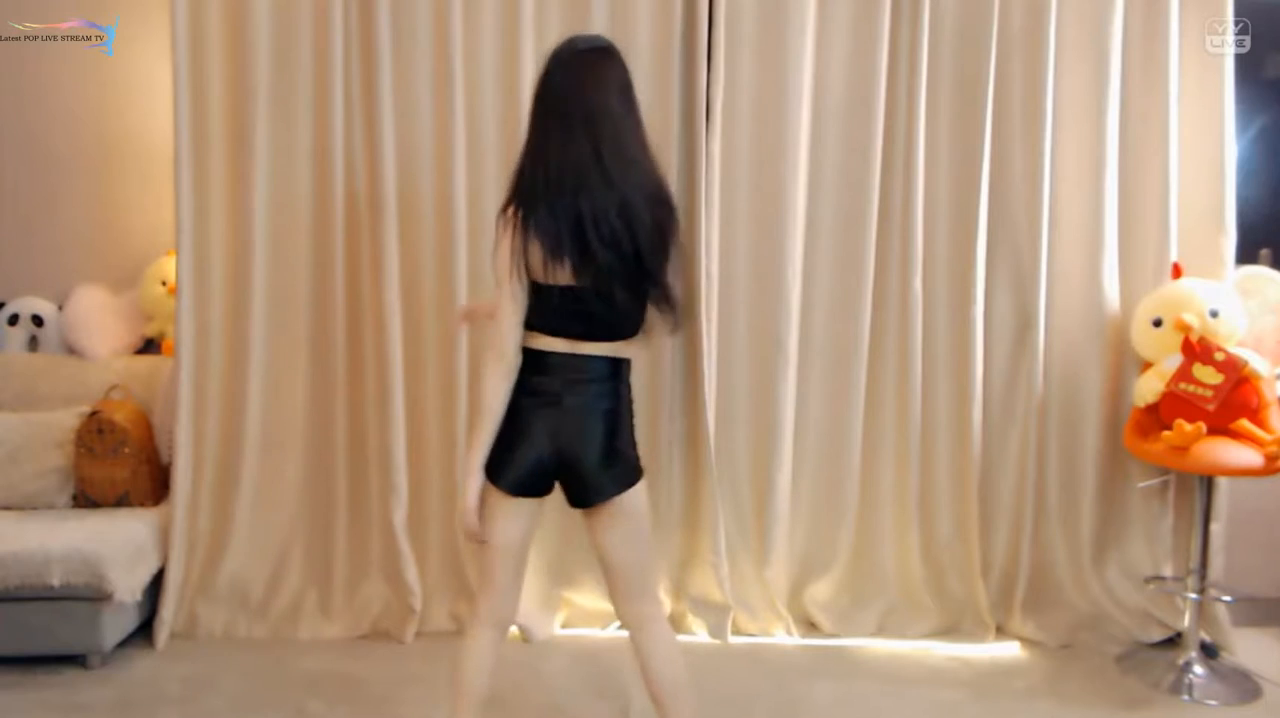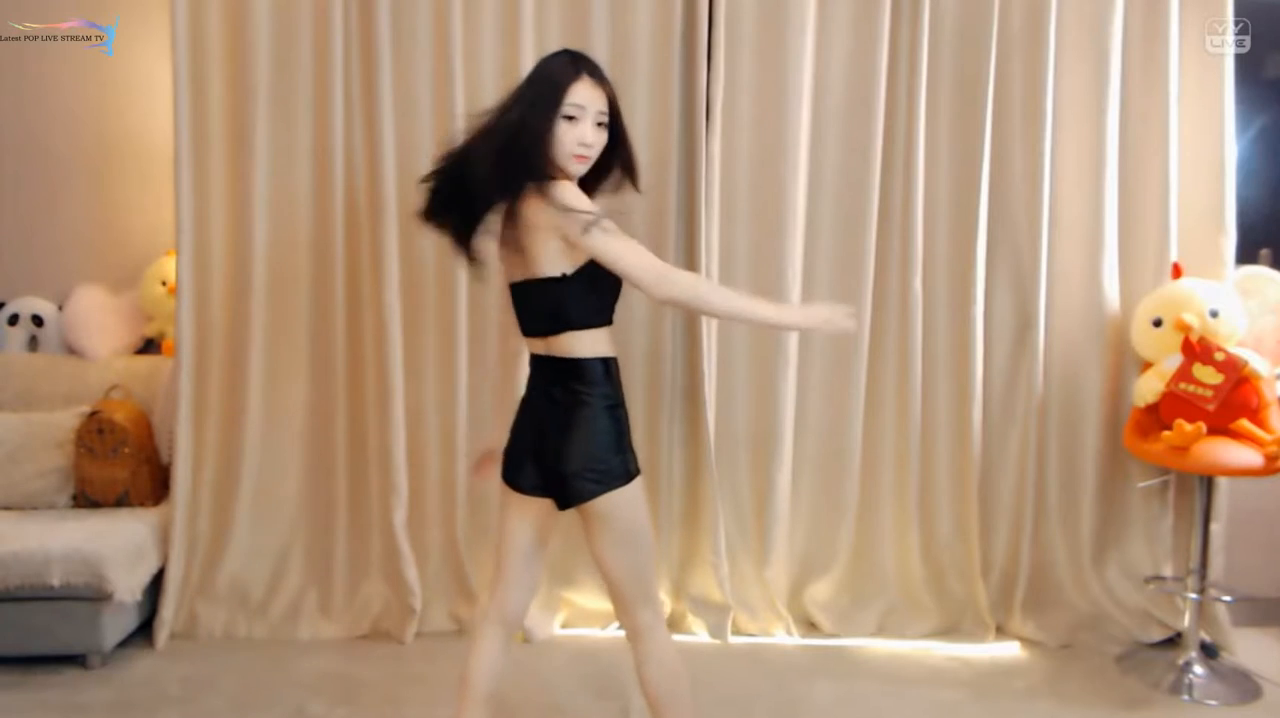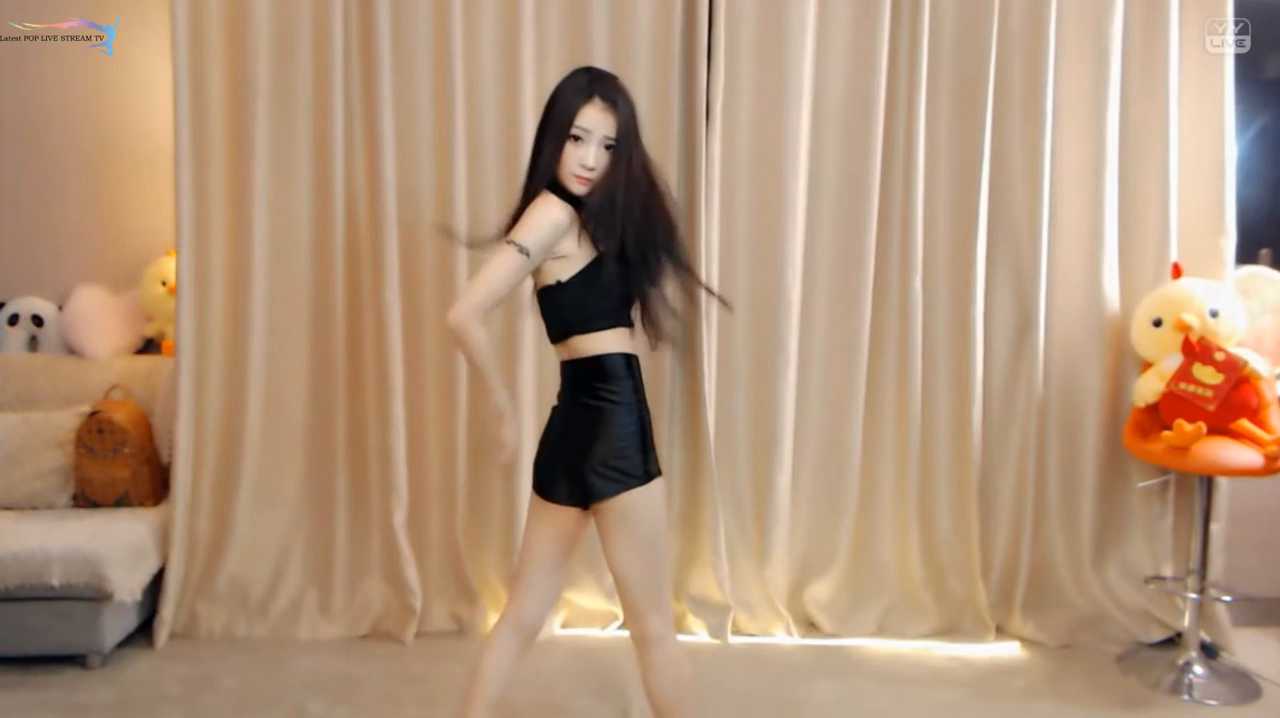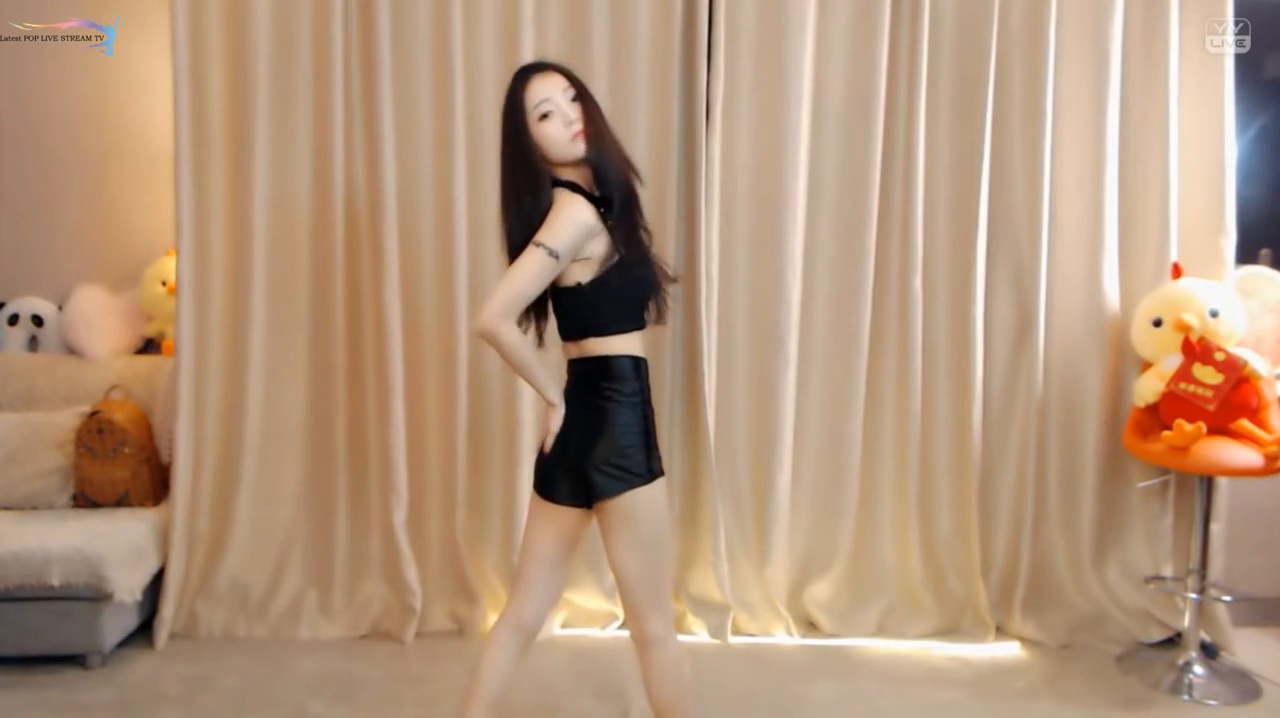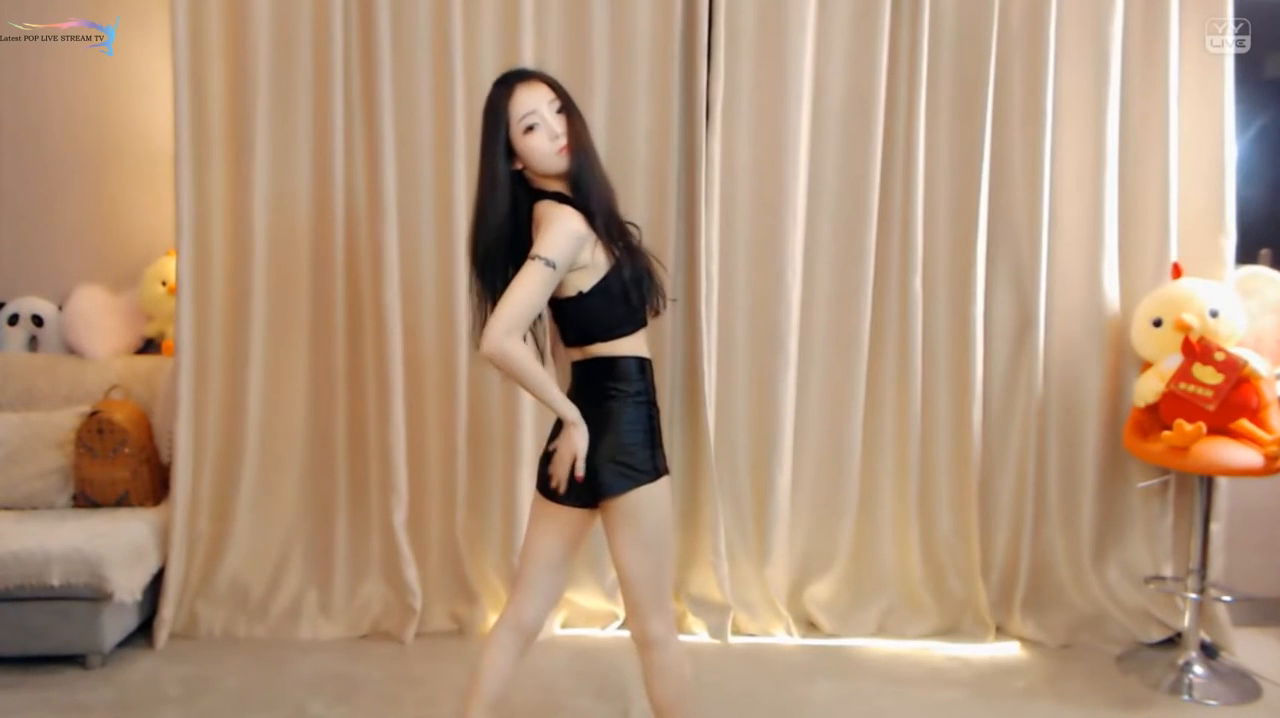
dt=0.4s
person 1, frame 1
left shoulder: (522, 214)
right shoulder: (648, 208)
left elbow: (504, 351)
left wrist: (475, 464)
left hip: (529, 416)
right hip: (602, 418)
left knee: (492, 609)
right knee: (643, 611)
person 1, frame 2
left shoulder: (513, 211)
right shoulder: (554, 200)
right elbow: (663, 282)
right wrist: (787, 312)
left hip: (539, 414)
right hip: (586, 418)
left knee: (501, 610)
right knee: (643, 618)
person 1, frame 3
left shoulder: (595, 215)
right shoulder: (552, 212)
right elbow: (463, 314)
right wrist: (504, 407)
left hip: (578, 422)
right hip: (609, 422)
left knee: (523, 611)
right knee: (652, 626)
person 1, frame 4
left shoulder: (586, 204)
right shoulder: (576, 212)
right elbow: (492, 318)
right wrist: (553, 396)
left hip: (580, 424)
right hip: (616, 422)
left knee: (523, 612)
right knee: (654, 626)
person 1, frame 5
left shoulder: (556, 215)
right shoulder: (566, 223)
right elbow: (499, 340)
right wrist: (573, 416)
left hip: (590, 421)
right hip: (619, 423)
left knee: (524, 611)
right knee: (654, 626)
